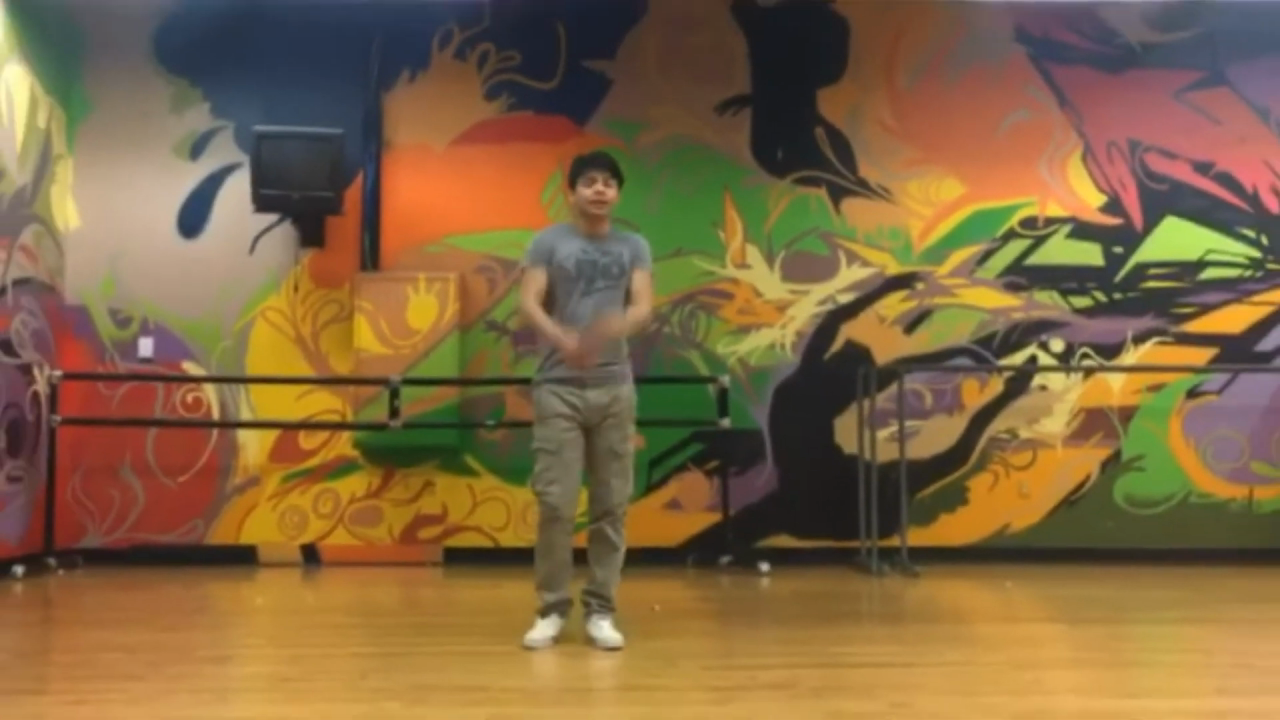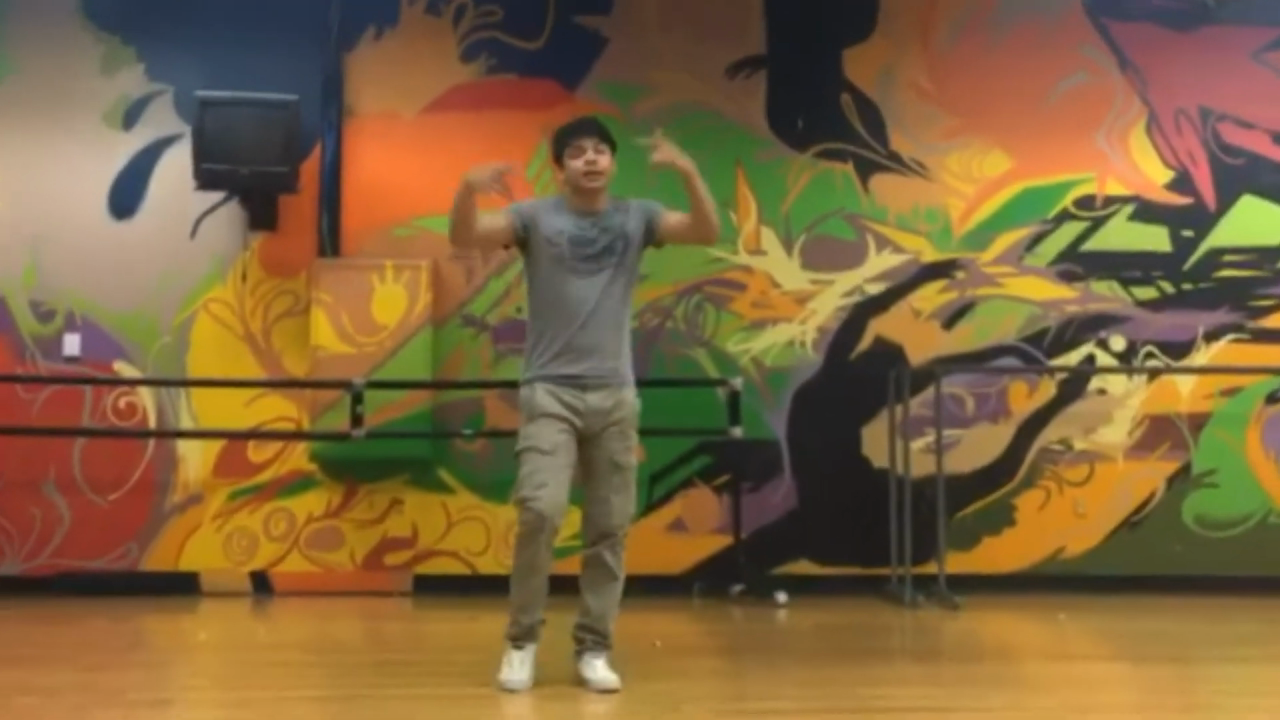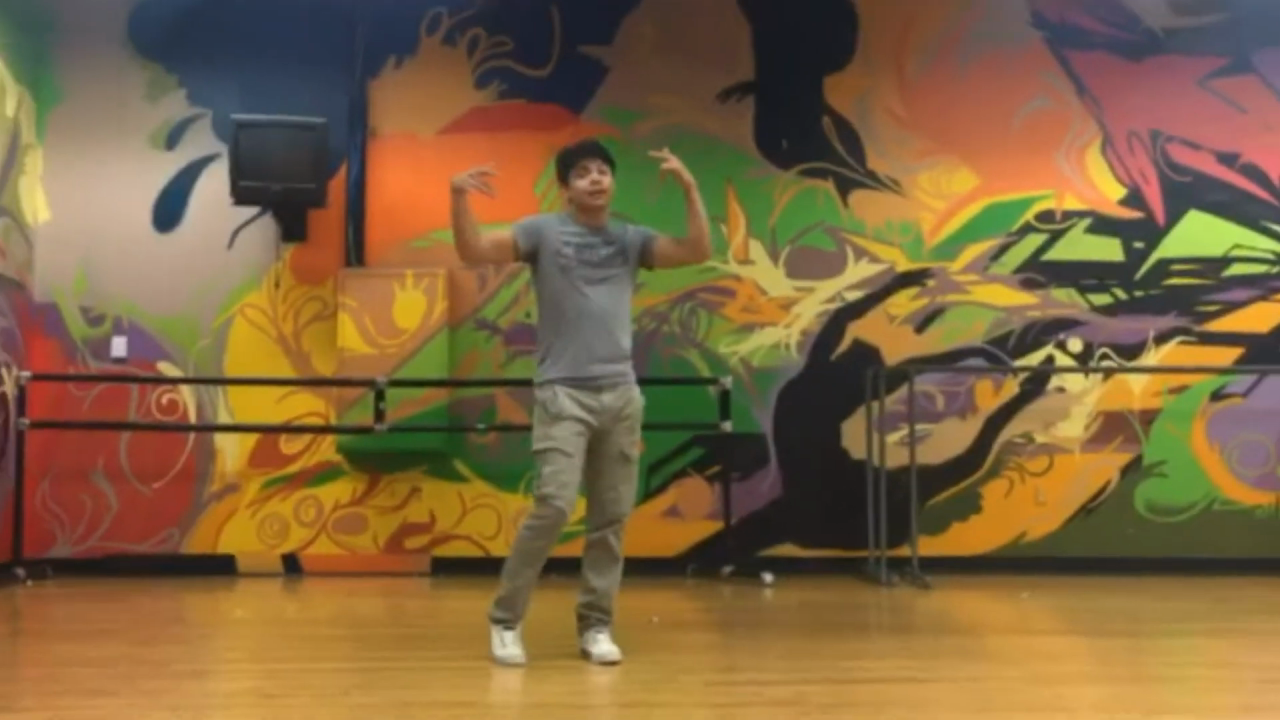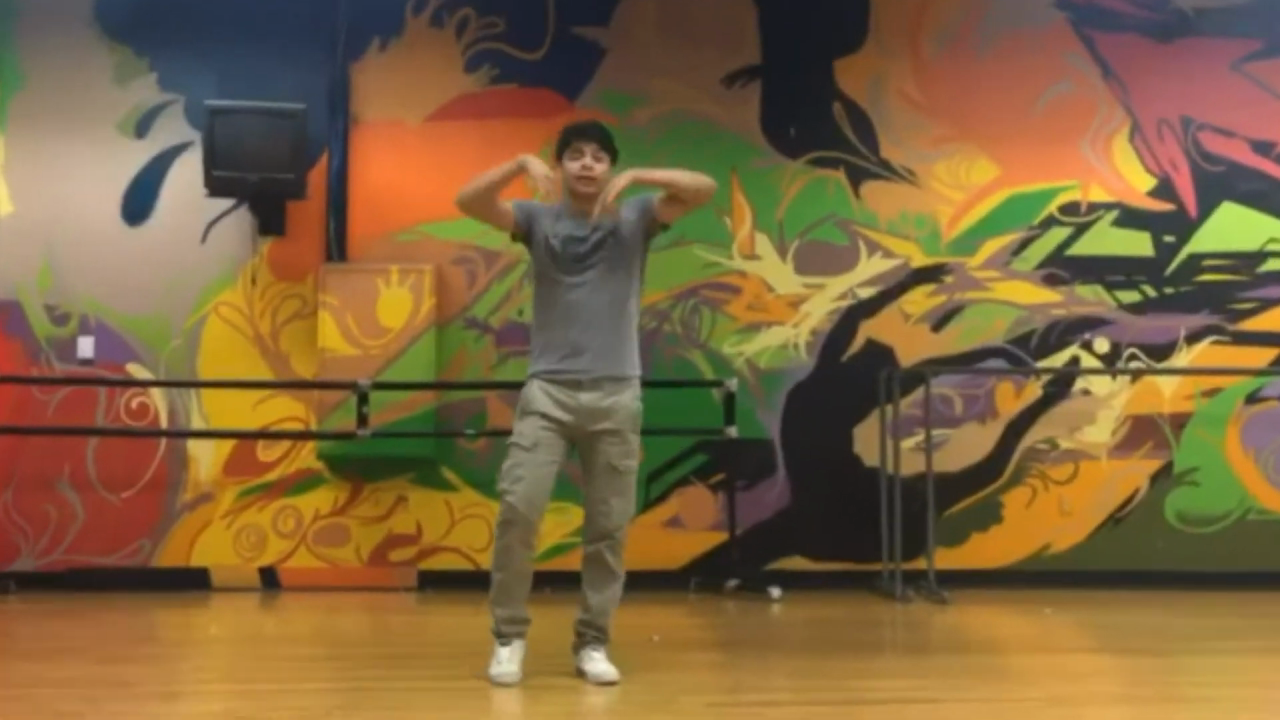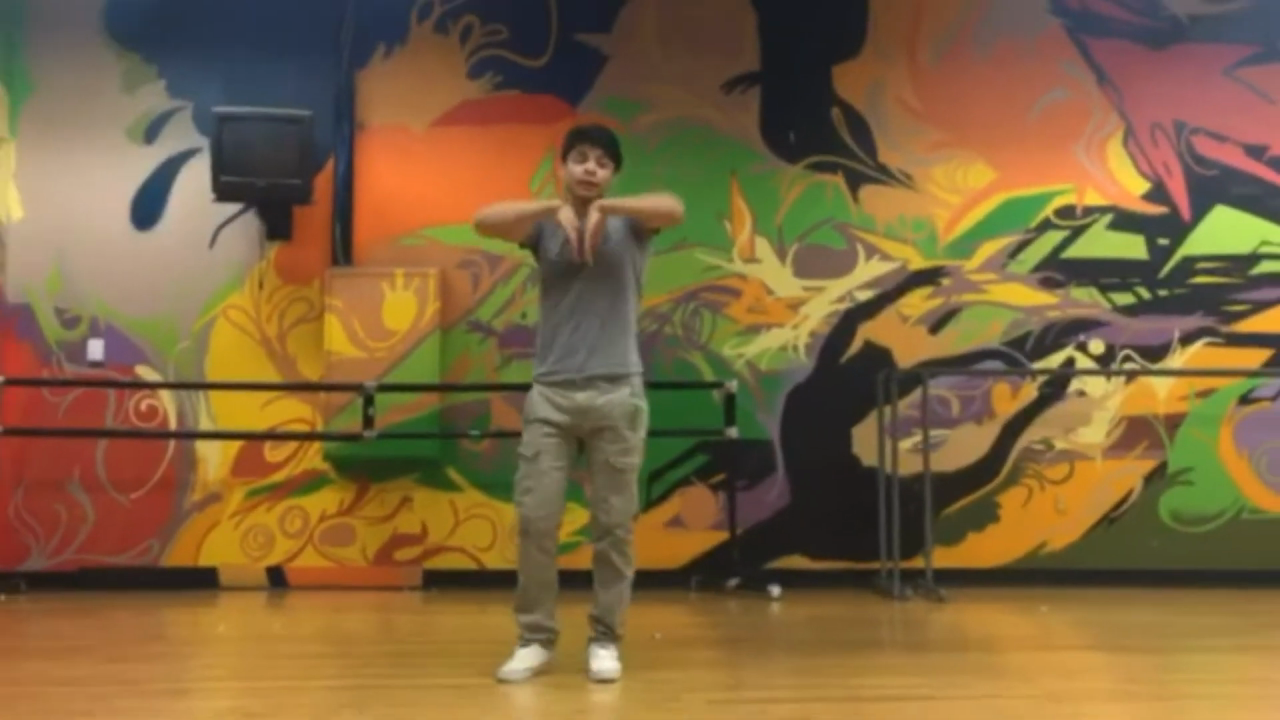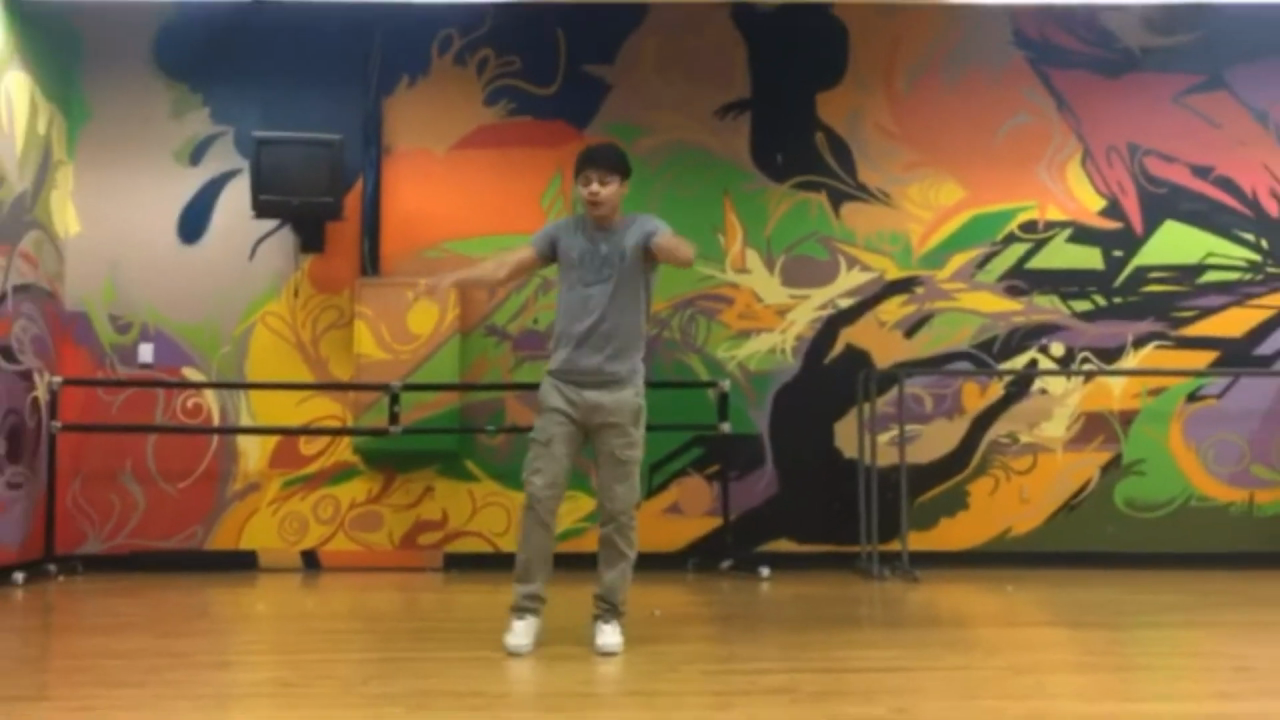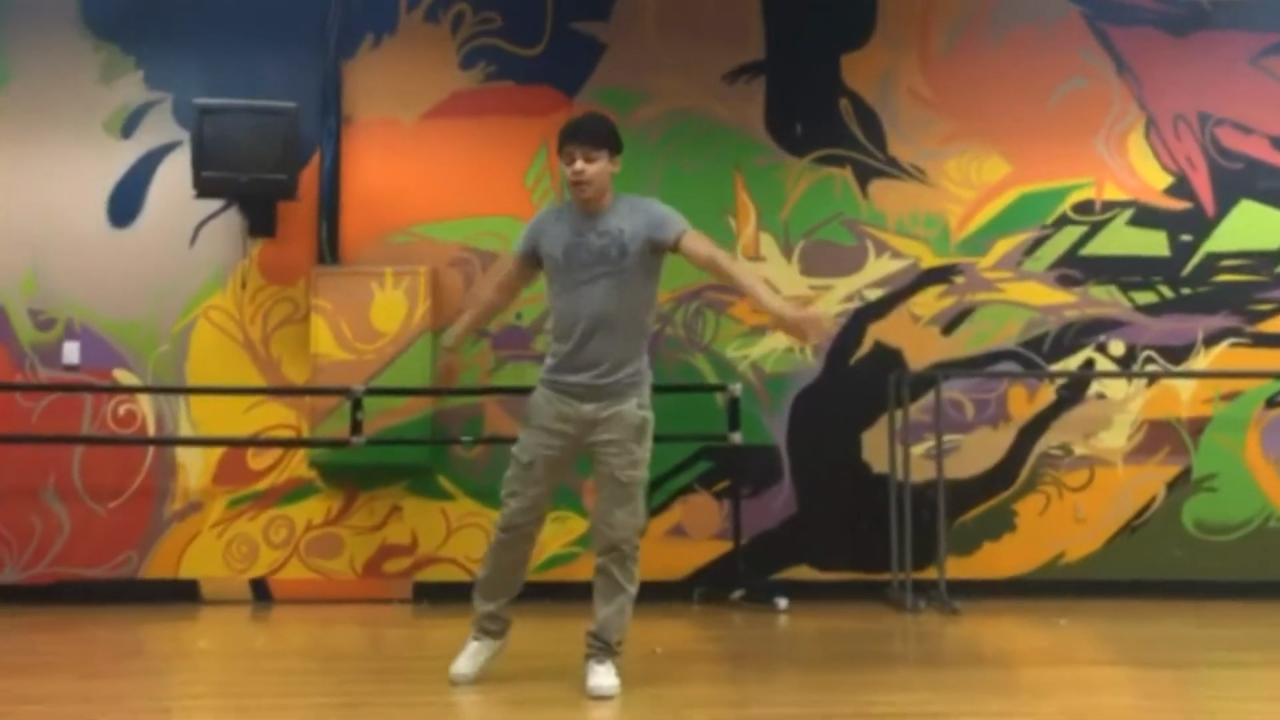
dt=0.2s
person 1, frame 1
left shoulder: (634, 247)
right shoulder: (547, 243)
left elbow: (645, 303)
right elbow: (529, 304)
left wrist: (622, 323)
right wrist: (558, 338)
left hip: (615, 389)
right hip: (557, 390)
left knee: (611, 505)
right knee: (556, 502)
left ankle: (601, 609)
right ankle: (552, 607)
person 1, frame 2
left shoulder: (635, 218)
right shoulder: (536, 217)
left elbow: (708, 230)
right elbow: (466, 238)
left wrist: (688, 173)
right wrist: (468, 190)
left hip: (616, 393)
right hip: (550, 391)
left knee: (608, 525)
right knee: (540, 509)
left ankle: (593, 646)
right ankle: (523, 636)
person 1, frame 3
left shoulder: (632, 237)
right shoulder: (542, 232)
left elbow: (697, 253)
right elbow: (472, 253)
left wrist: (688, 187)
right wrist: (459, 198)
left hip: (621, 393)
right hip: (561, 392)
left knee: (611, 513)
right knee: (553, 505)
left ankle: (595, 622)
right ankle: (505, 617)
person 1, frame 4
left shoulder: (636, 216)
right shoulder: (538, 218)
left elbow: (703, 189)
right elbow: (468, 201)
left wrist: (631, 180)
right wrist: (522, 164)
left hip: (617, 394)
right hip: (547, 390)
left knee: (609, 525)
right knee: (519, 506)
left ankle: (593, 641)
right ankle: (508, 634)
person 1, frame 5
left shoulder: (627, 220)
right shoulder: (548, 224)
left elbow: (673, 209)
right elbow: (484, 220)
left wrist: (605, 208)
right wrist: (554, 206)
left hip: (618, 393)
right hip: (551, 393)
left knee: (615, 521)
right knee: (536, 516)
left ankle: (605, 637)
right ankle: (535, 637)
person 1, frame 6
left shoulder: (644, 229)
right shoulder: (562, 232)
left elbow: (683, 252)
right elbow: (509, 266)
left wrist: (670, 251)
right wrist: (455, 281)
left hip: (619, 393)
right hip: (562, 390)
left knee: (619, 509)
right knee: (540, 500)
left ankle: (609, 615)
right ankle: (528, 608)
person 1, frame 7
left shoulder: (647, 217)
right shoulder: (546, 225)
left elbow: (714, 258)
right elbow: (505, 282)
left wrist: (776, 305)
right wrist: (457, 333)
left hip: (623, 402)
right hip: (556, 396)
left knee: (618, 535)
right knee: (517, 516)
left ankle: (603, 652)
right ankle: (487, 629)
